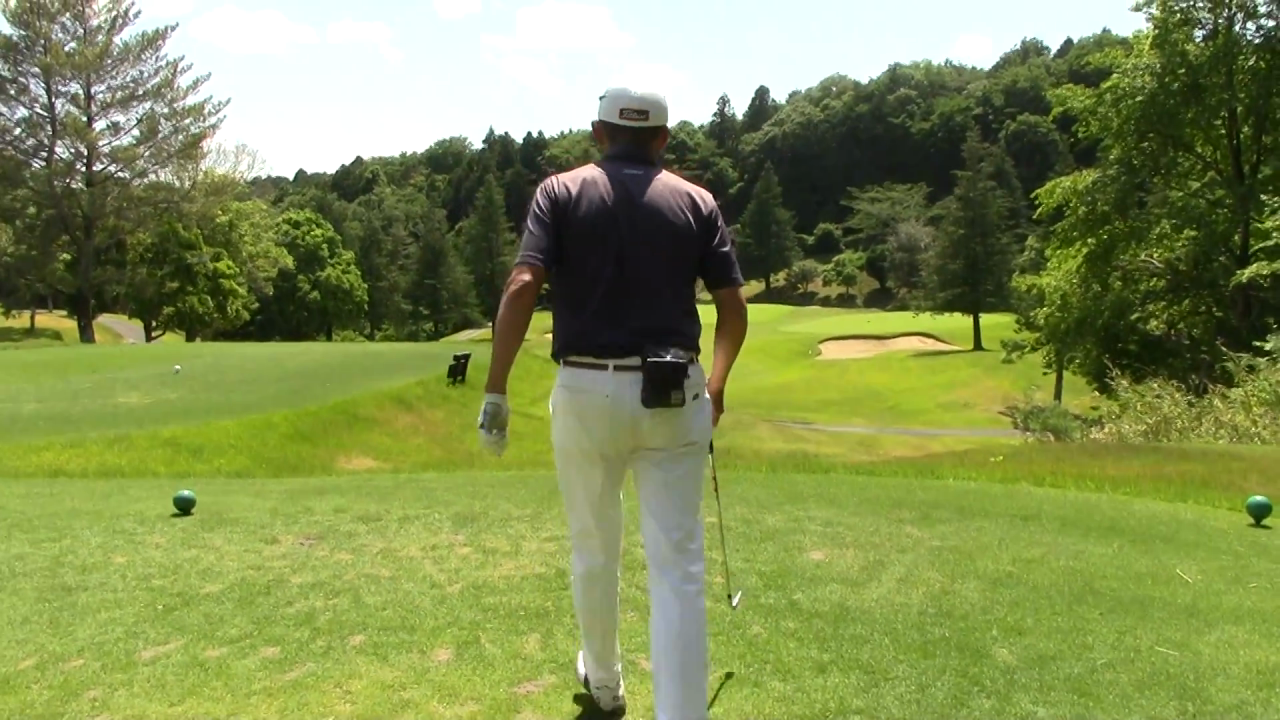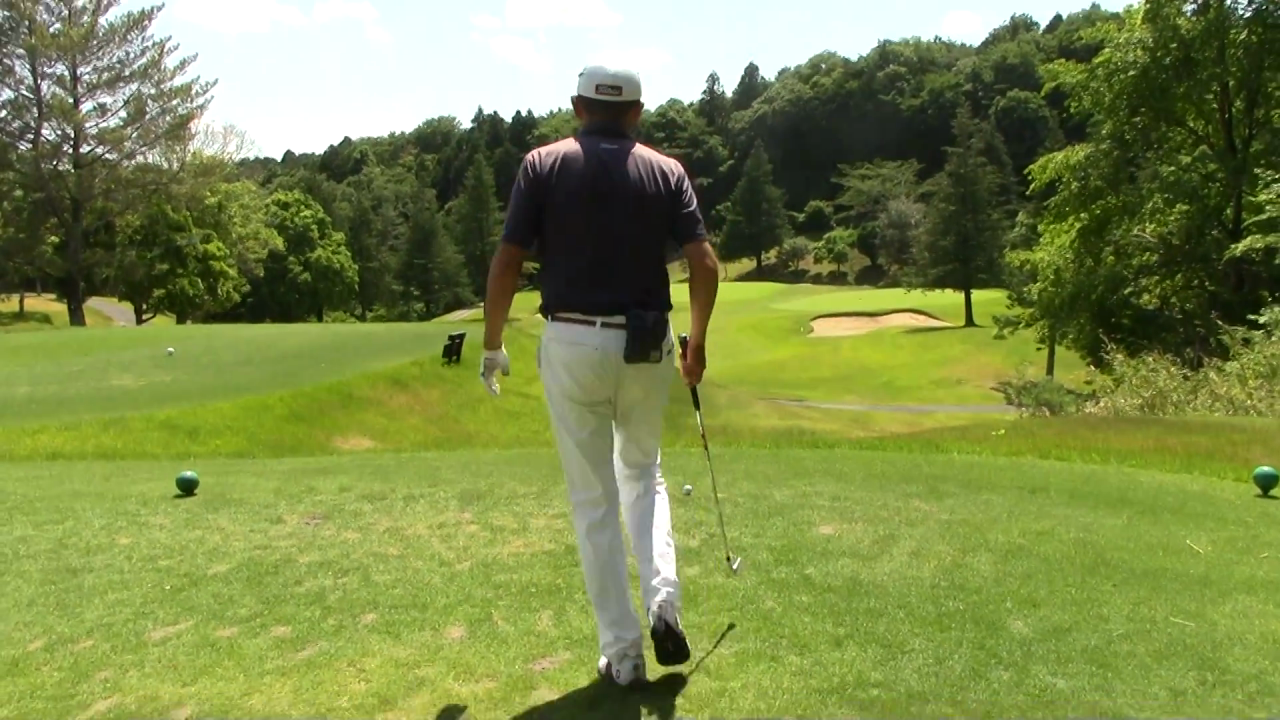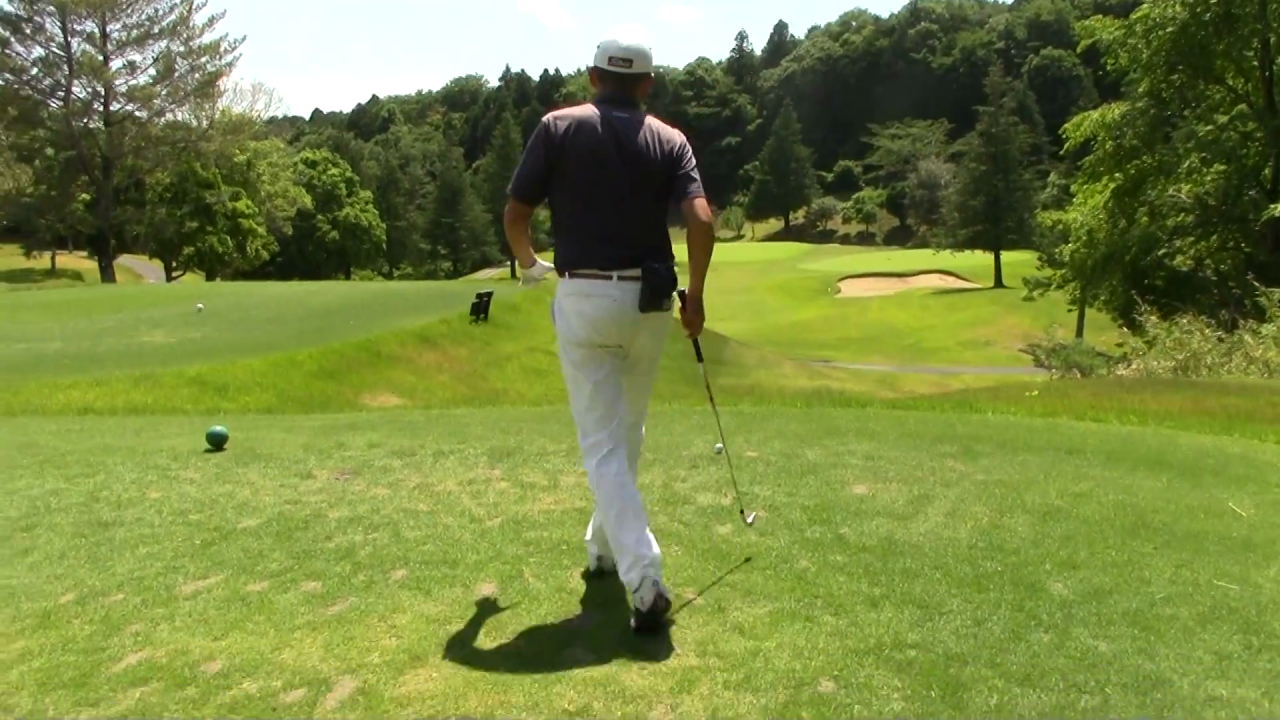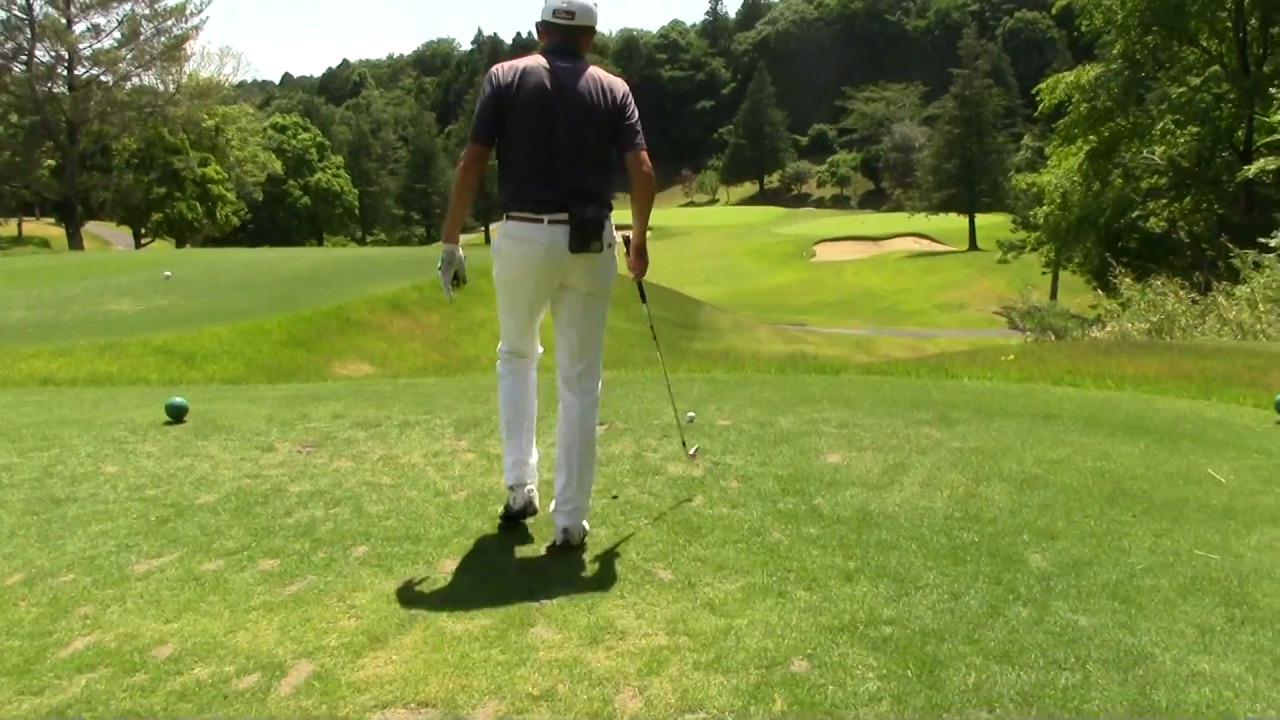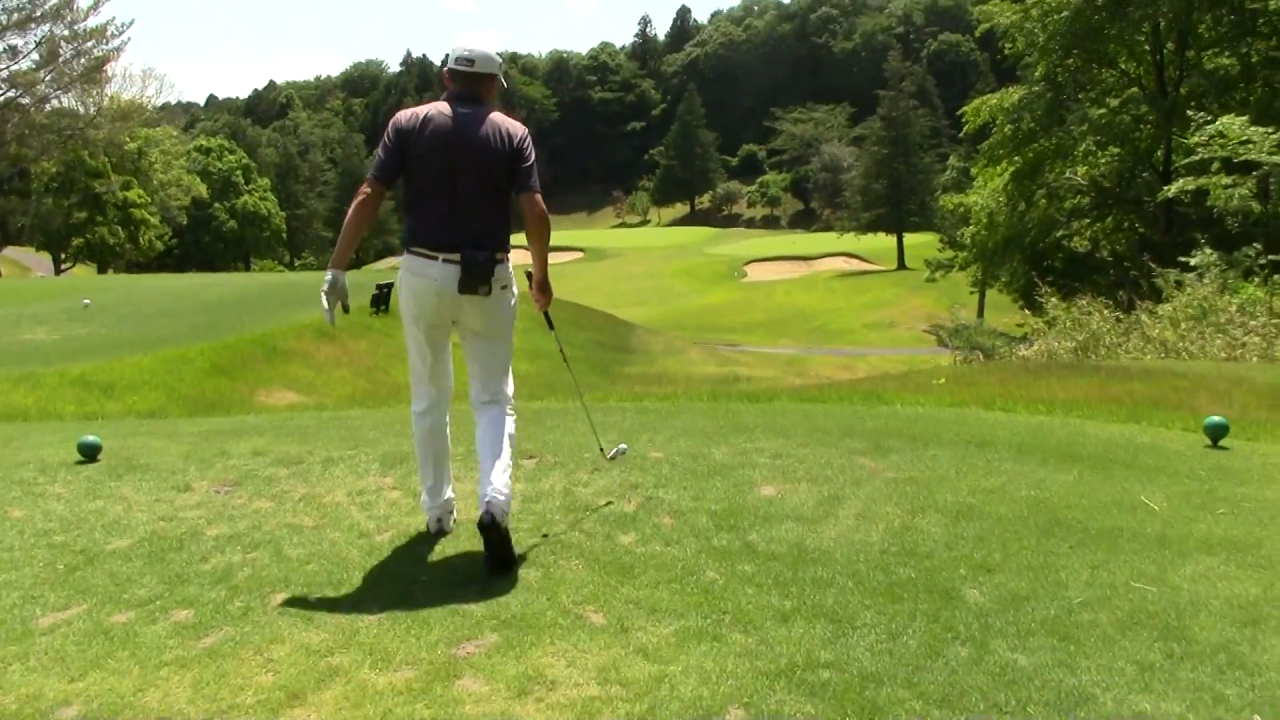
dt=0.3s
person 1, frame 1
left shoulder: (561, 191)
right shoulder: (696, 201)
left elbow: (521, 288)
right elbow: (733, 308)
left wrist: (495, 391)
right wrist: (716, 384)
left hip: (585, 392)
right hip: (672, 396)
left knee: (594, 549)
right knee: (677, 569)
person 1, frame 2
left shoulder: (543, 164)
right shoulder: (665, 170)
left elbow: (506, 263)
right elbow: (705, 264)
left wrist: (493, 344)
right wrist: (697, 341)
left hip: (571, 346)
right hip: (645, 347)
left knee: (594, 501)
right knee: (644, 478)
left ankle: (622, 653)
right ankle: (663, 602)
person 1, frame 3
left shoulder: (557, 126)
right shoulder: (669, 138)
left elbow: (514, 215)
right elbow: (701, 220)
left wrist: (529, 263)
right wrist: (695, 295)
left hip: (585, 300)
right hip: (649, 300)
left knee: (603, 446)
right knee: (625, 432)
left ankle: (646, 579)
right ankle: (608, 548)
person 1, frame 4
left shoulder: (506, 76)
right shoulder: (613, 88)
left elbow: (470, 161)
right elbow: (642, 170)
left wrist: (450, 241)
right wrist: (640, 240)
left hip: (523, 239)
right hip: (591, 243)
left knee: (517, 358)
right knee: (580, 383)
left ankle: (519, 486)
right ankle: (571, 519)
person 1, frame 5
left shoulder: (409, 122)
right shoulder: (512, 132)
left elbow: (368, 197)
right elbow: (535, 212)
left wrist: (336, 268)
right wrist: (541, 274)
left hip: (423, 275)
right hip: (488, 281)
left knee: (429, 399)
right knee: (494, 401)
left ankle: (437, 509)
right ankle: (494, 503)
